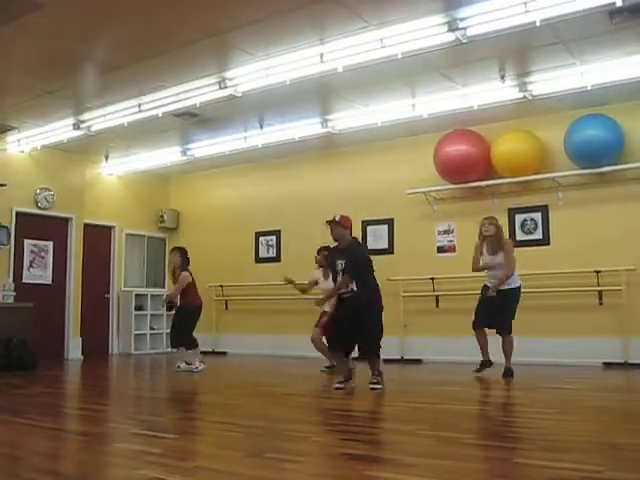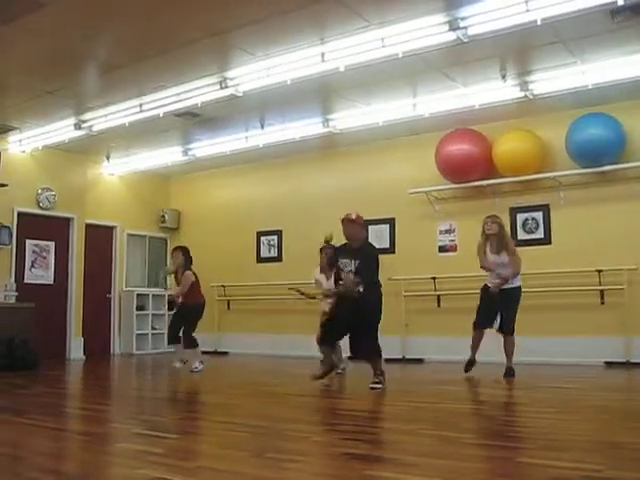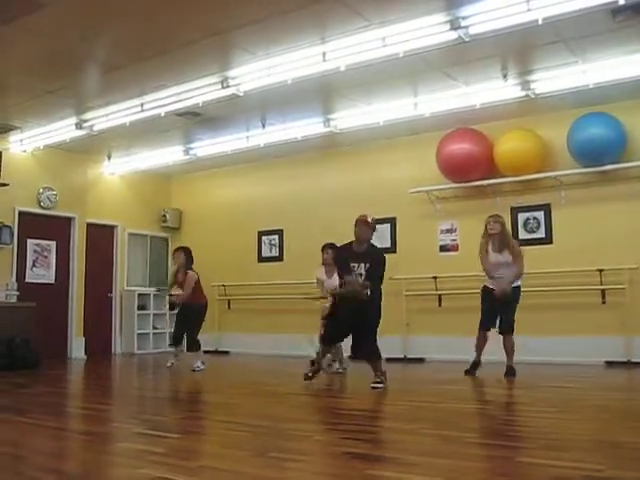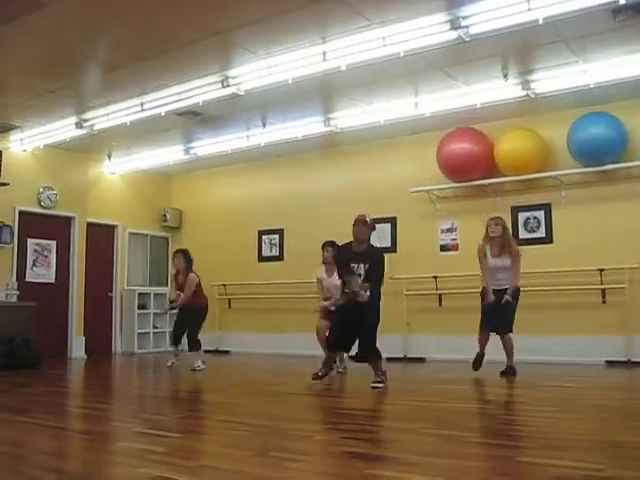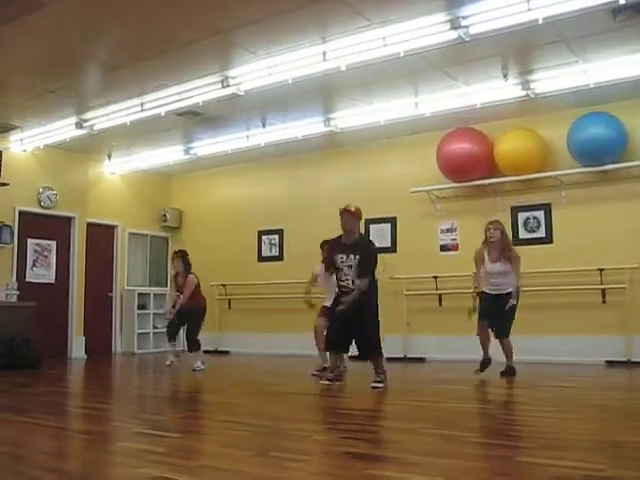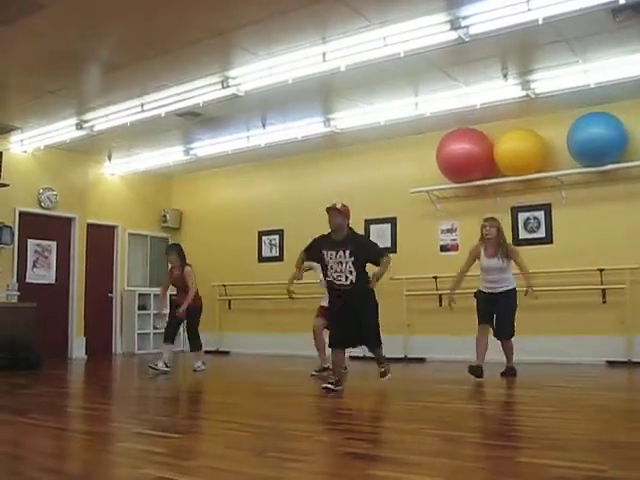
dt=0.1s
person 1, frame 1
left shoulder: (357, 251)
right shoulder: (335, 252)
left elbow: (347, 280)
left wrist: (326, 297)
left hip: (367, 302)
right hip: (347, 303)
left knee: (369, 341)
right knee: (336, 340)
left ankle: (377, 375)
right ankle: (346, 373)
person 1, frame 2
left shoulder: (369, 252)
right shoulder: (340, 251)
left elbow: (357, 282)
right elbow: (340, 277)
left wrist: (338, 291)
left hip: (368, 304)
right hip: (346, 301)
left knee: (368, 342)
right knee: (328, 333)
left ankle: (379, 374)
right ankle: (328, 364)
person 1, frame 3
left shoulder: (377, 256)
right shoulder: (343, 252)
left elbow: (371, 284)
right elbow: (347, 278)
left wrist: (340, 292)
right wrist: (356, 286)
left hip: (368, 305)
right hip: (346, 302)
left knee: (367, 342)
right knee: (329, 334)
left ankle: (380, 374)
right ankle: (317, 364)
person 1, frame 4
left shoulder: (376, 256)
right shoulder: (343, 252)
left elbow: (372, 286)
right elbow: (347, 279)
left wrist: (343, 299)
right wrist: (355, 290)
left hip: (367, 306)
right hip: (347, 303)
left knee: (368, 344)
right knee: (335, 339)
left ankle: (380, 374)
right ankle: (326, 367)
person 1, frame 5
left shoulder: (367, 247)
right shoulder: (334, 245)
left elbow: (366, 279)
right elbow: (328, 269)
left wrist: (353, 296)
left hip: (365, 300)
right hip: (343, 297)
left knee: (369, 339)
right knee: (335, 337)
left ankle: (380, 373)
right ankle: (335, 372)
person 1, frame 6
left shoulder: (360, 242)
right shoulder: (322, 242)
left elbow: (385, 258)
right elbow: (304, 254)
left wrist: (379, 274)
right wrist: (298, 269)
left hip: (360, 296)
right hip: (337, 297)
left knee: (368, 334)
right knee: (337, 338)
left ankle: (382, 363)
right ankle: (336, 377)
person 2, frame 1
left shoulder: (506, 244)
right shoulder: (480, 246)
left elbow: (511, 270)
right elbow: (475, 267)
left wrist: (497, 287)
right wrist: (486, 265)
left hip: (510, 289)
right hip: (490, 288)
left knee: (504, 329)
right knee: (478, 324)
left ankle: (508, 366)
right ankle: (486, 359)
person 2, frame 2
left shoulder: (508, 243)
right shoulder: (482, 244)
left elbow: (517, 269)
right elbow: (483, 264)
left wrist: (501, 283)
right wrist: (497, 272)
left hip: (511, 289)
right hip: (490, 288)
left knee: (507, 329)
right knee: (479, 325)
left ankle: (509, 366)
right ankle: (472, 357)
person 2, frame 3
left shoulder: (512, 244)
right shoulder: (484, 244)
left elbow: (520, 270)
right elbow: (486, 267)
left wrist: (506, 286)
right wrist: (495, 280)
left hip: (511, 289)
right hip: (491, 289)
left knee: (506, 329)
right knee: (484, 327)
left ankle: (510, 365)
right ankle: (477, 359)
person 2, frame 4
left shoulder: (512, 247)
right shoulder: (483, 248)
left elbow: (516, 273)
right elbow: (485, 272)
left wrist: (508, 293)
right wrist: (489, 294)
left hip: (510, 291)
right hip: (490, 291)
left knee: (503, 330)
right knee: (485, 326)
left ankle: (510, 365)
right ankle: (481, 353)
person 2, frame 5
left shoulder: (511, 253)
right shoulder: (481, 253)
left elbow: (517, 276)
right elbow: (477, 276)
left wrist: (513, 298)
left hip: (508, 294)
right hip: (488, 294)
left knee: (502, 333)
right knee: (483, 324)
left ankle: (510, 366)
right ankle: (486, 356)
person 2, frame 6
left shoulder: (508, 249)
right shoulder: (477, 249)
left elbow: (522, 266)
right elbow: (463, 271)
left wrist: (529, 285)
right wrist: (452, 291)
left hip: (506, 294)
right hip: (485, 293)
left knee: (504, 334)
right knee: (484, 326)
left ankle: (510, 366)
right ankle: (479, 365)
person 3, frame 1
right shoulder: (319, 273)
right elbow: (305, 289)
left wrist: (328, 316)
right wrist: (293, 283)
right hip: (328, 310)
right knee: (315, 338)
right ankle: (333, 363)
person 3, frame 2
right shoulder: (317, 273)
right elbow: (322, 292)
right hip: (327, 309)
right knee: (321, 337)
left ankle: (340, 363)
right ankle: (337, 362)
person 3, frame 3
right shoulder: (320, 272)
right elbow: (323, 292)
right wrist: (329, 293)
right hip: (330, 307)
left ankle: (341, 364)
right ankle: (335, 360)
person 3, frame 4
right shoulder: (321, 271)
right elbow: (321, 293)
right wrist: (325, 297)
right hip: (329, 307)
right knee: (320, 329)
left ankle: (341, 363)
person 3, frame 5
right shoulder: (319, 269)
right elbow: (310, 284)
right wrist: (307, 297)
right hip: (328, 305)
right knee: (318, 328)
right ankle: (323, 365)
person 3, frame 6
right shoulder: (316, 264)
right elbow: (298, 271)
right wrist: (289, 285)
right hip: (326, 304)
right knee: (317, 327)
right ankle: (324, 364)
person 4, frame 1
left shoulder: (185, 274)
right shoulder: (174, 272)
left elbow: (174, 293)
left wrist: (168, 298)
left hip: (193, 306)
right hip: (183, 306)
left knee: (186, 333)
right knee: (175, 333)
left ankle: (198, 362)
right ankle: (185, 362)
person 4, frame 2
left shoulder: (188, 274)
right shoulder: (176, 271)
left elbow: (180, 292)
left wrist: (172, 295)
left hip: (196, 305)
right hip: (185, 304)
left knee: (187, 332)
right knee: (172, 329)
left ankle: (198, 361)
right ankle: (180, 358)
person 4, frame 3
left shoulder: (191, 274)
right shoulder: (176, 273)
left elbow: (185, 295)
right elbow: (171, 286)
left wrist: (175, 298)
left hip: (198, 305)
right hip: (186, 305)
left knee: (191, 334)
right knee: (177, 332)
left ankle: (199, 362)
right ankle: (174, 356)
person 4, frame 4
left shoulder: (191, 277)
right shoulder: (176, 276)
left elbow: (185, 297)
right elbow: (178, 293)
left wrist: (173, 305)
right wrist: (175, 297)
left hip: (199, 307)
right hip: (186, 306)
left knee: (192, 334)
right knee: (177, 331)
left ankle: (200, 361)
right ankle: (174, 356)
person 4, frame 5
left shoulder: (191, 278)
right shoulder: (175, 277)
left elbow: (184, 298)
right elbow: (178, 295)
left wrist: (174, 312)
right wrist: (171, 309)
left hip: (198, 307)
right hip: (184, 306)
left knee: (191, 335)
right knee: (172, 327)
left ankle: (200, 362)
right ankle: (173, 355)
person 4, frame 6
left shoulder: (187, 270)
right shoulder: (170, 272)
left elbow: (193, 289)
right elbow: (165, 288)
left wrist: (184, 306)
right wrist: (162, 305)
left hip: (193, 304)
right hip: (178, 303)
left knee: (192, 333)
right knee: (170, 331)
left ankle: (200, 362)
right ankle: (164, 363)
